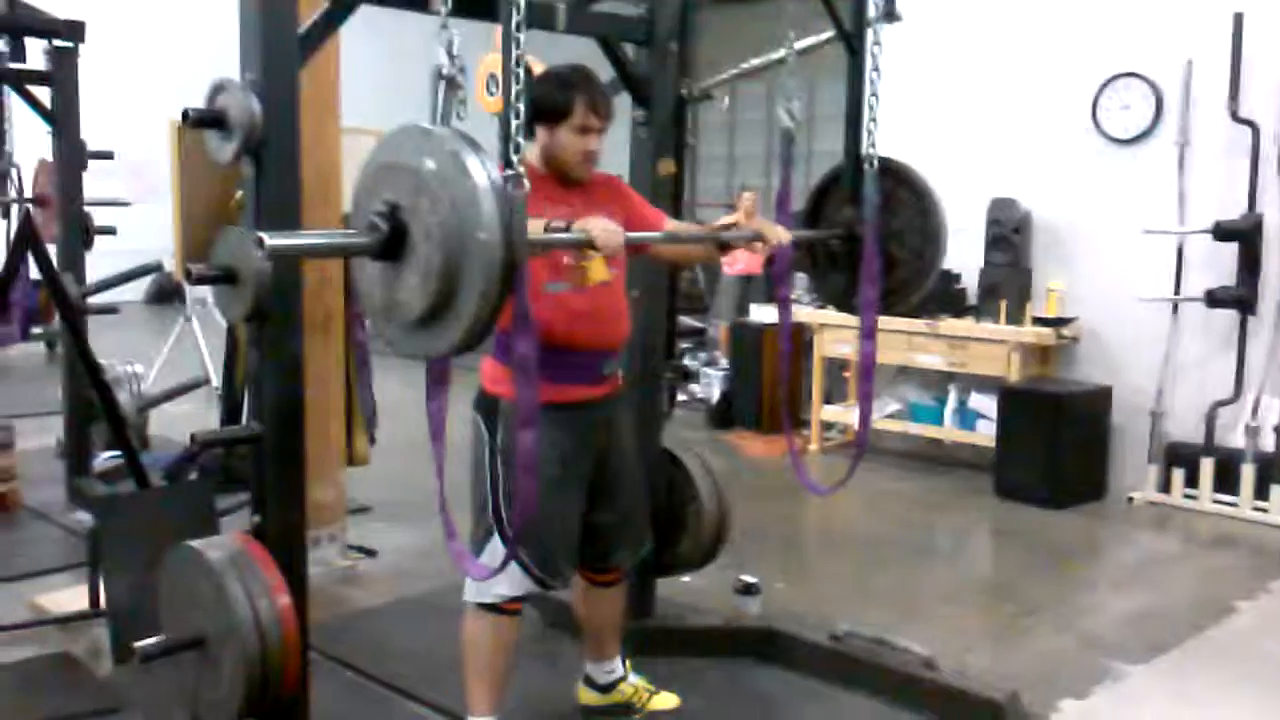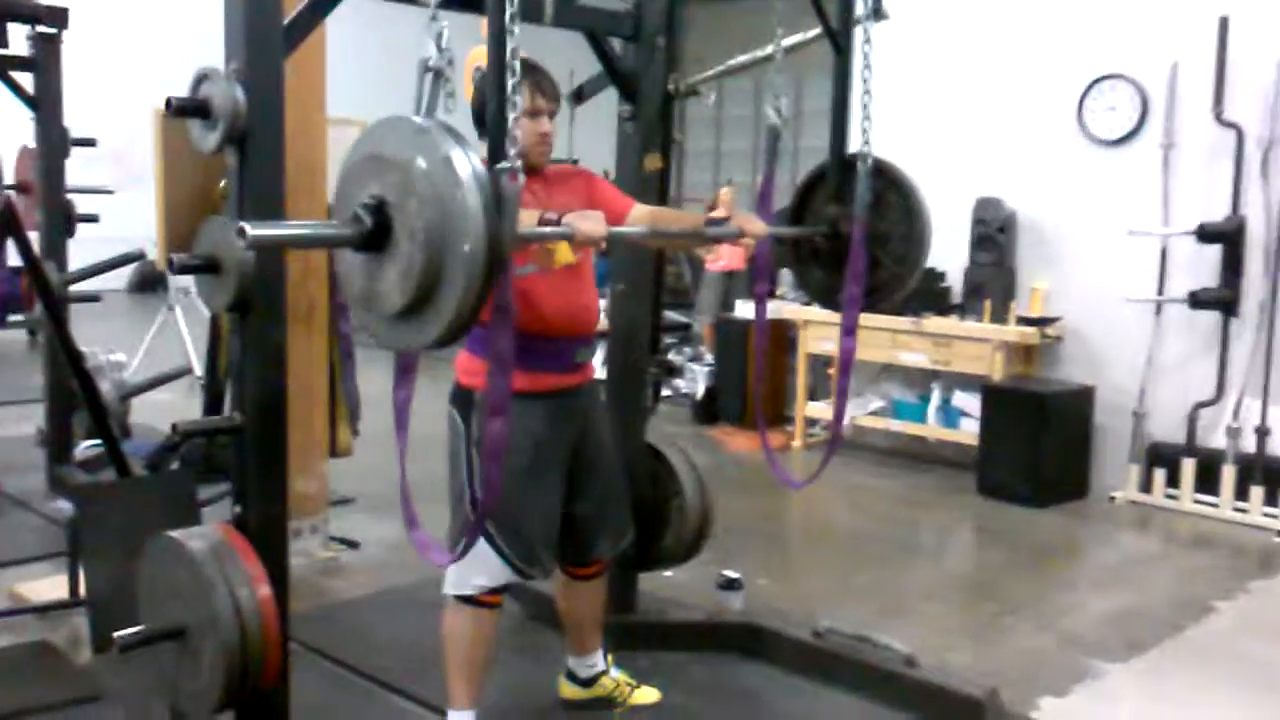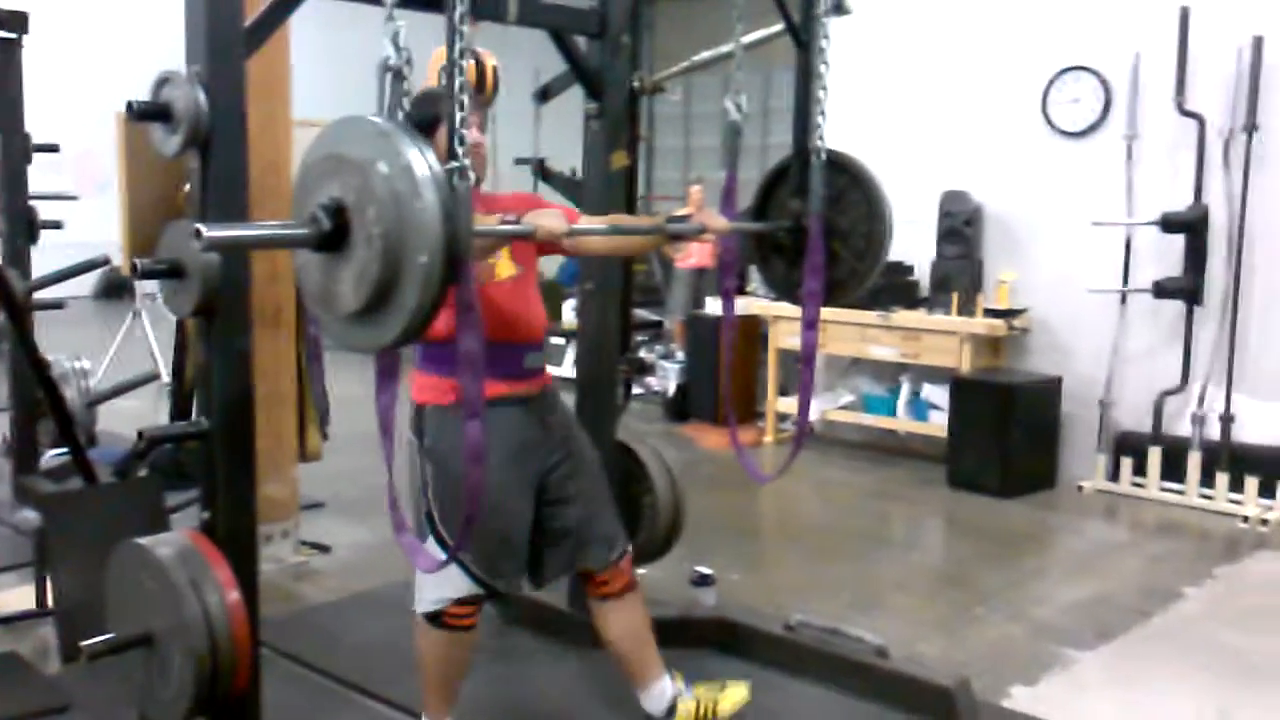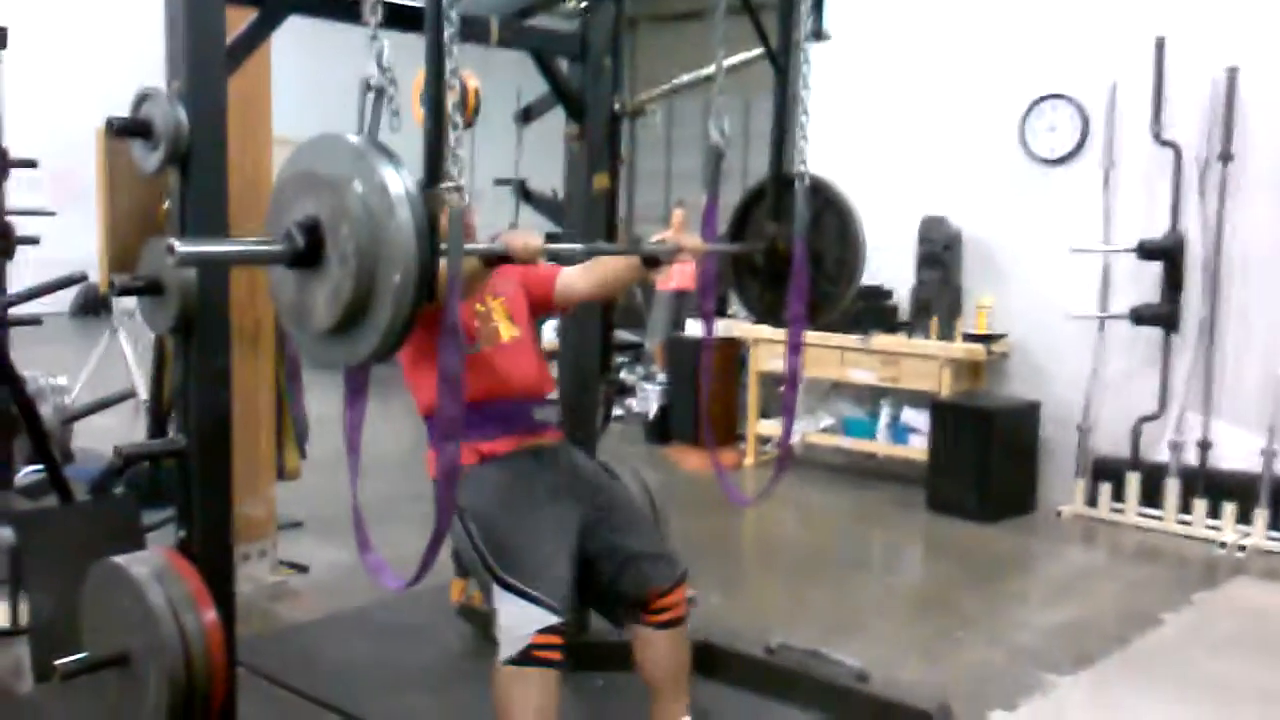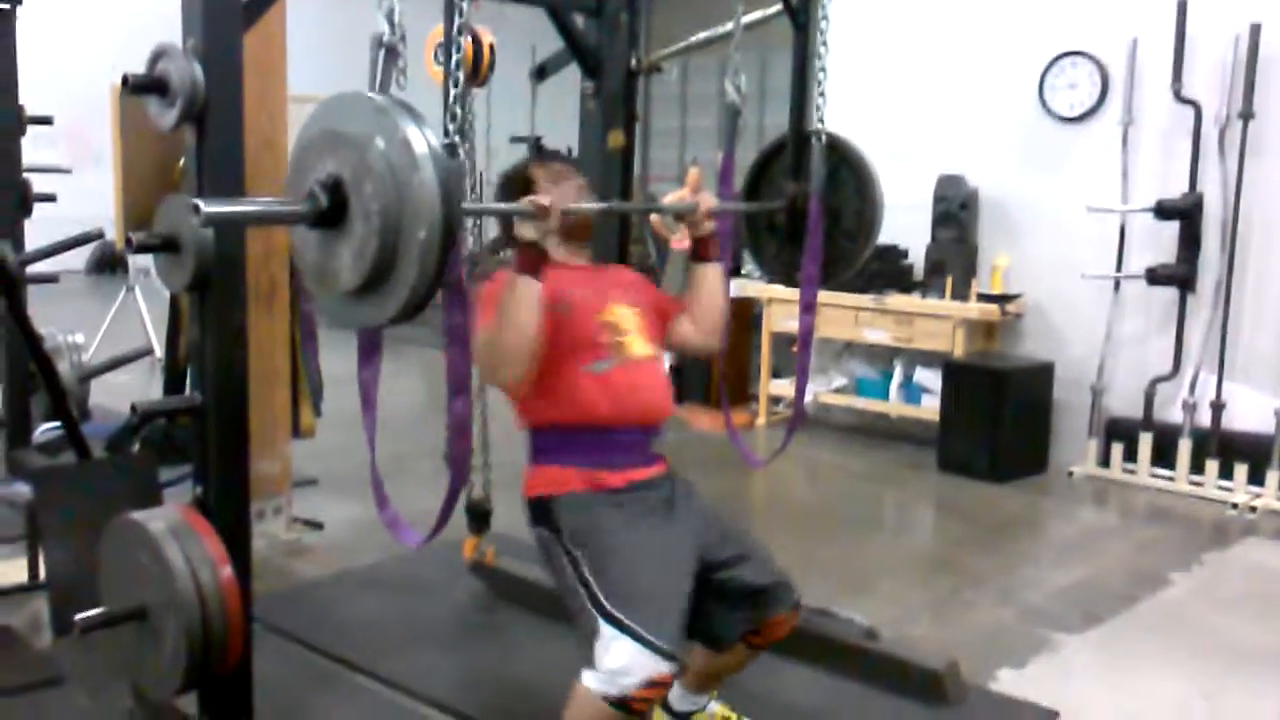
dt=0.5s
person 1, frame 1
left shoulder: (609, 192)
left elbow: (675, 241)
left wrist: (743, 232)
right wrist: (574, 231)
left hip: (602, 399)
left knee: (610, 550)
right knee: (506, 567)
person 1, frame 2
left shoulder: (576, 183)
left elbow: (645, 219)
left wrist: (721, 221)
right wrist: (560, 223)
left hip: (576, 389)
right hip: (501, 396)
left knee: (591, 543)
right knee: (484, 560)
person 1, frame 3
left shoulder: (514, 204)
left elbow: (596, 236)
right wrist: (523, 229)
left hip: (537, 400)
right hip: (461, 411)
left knee: (607, 557)
right knee: (457, 580)
person 1, frame 4
left shoulder: (507, 278)
left elbow: (585, 282)
right elbow: (433, 289)
left hip: (554, 455)
right hip: (483, 469)
left knee: (663, 584)
right knee: (538, 624)
person 1, frame 5
left shoulder: (623, 282)
right shoulder: (514, 283)
left elbow: (702, 336)
right elbow: (508, 373)
left wrist: (704, 244)
right wrist: (531, 254)
left hip: (658, 484)
right hip: (581, 495)
left knee: (769, 606)
right knee: (640, 662)
